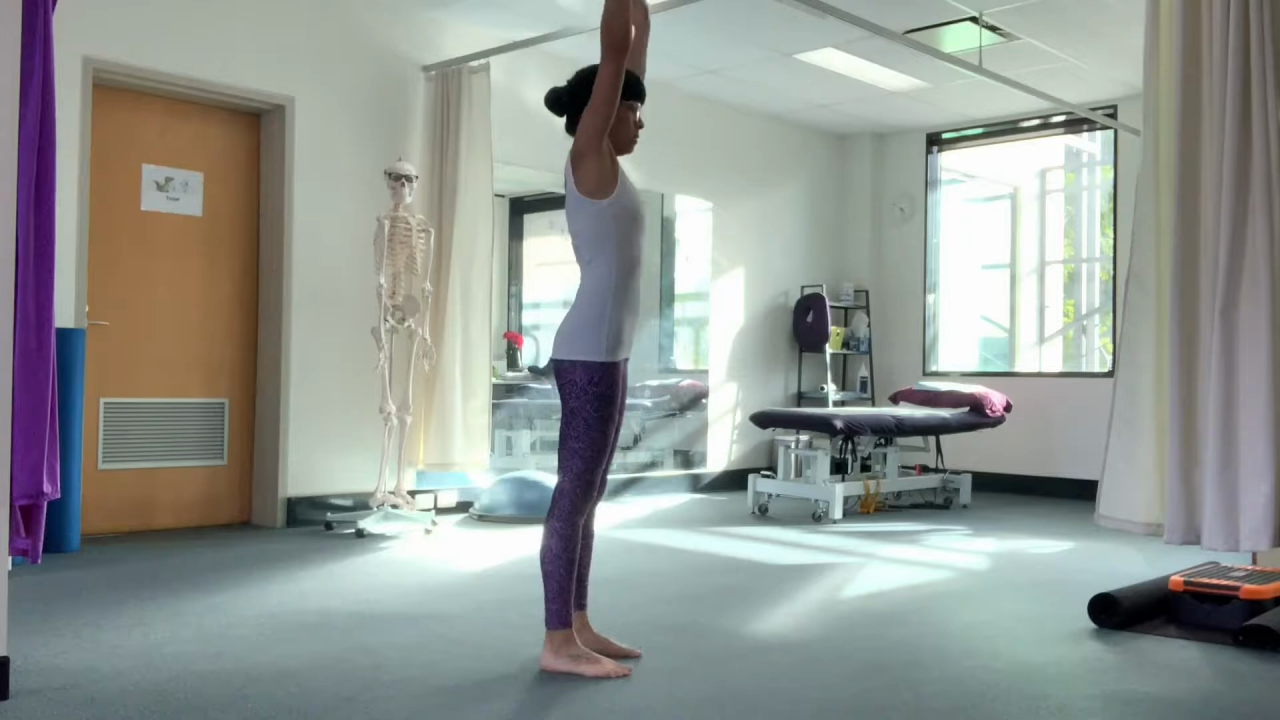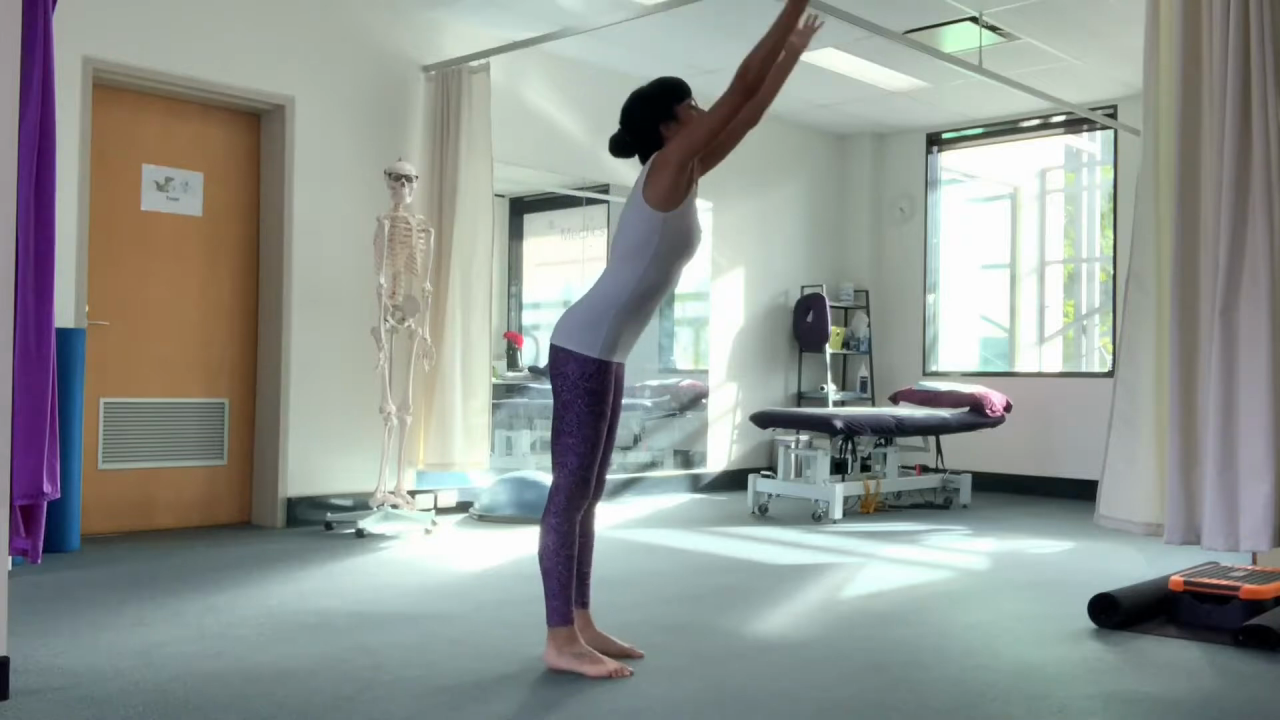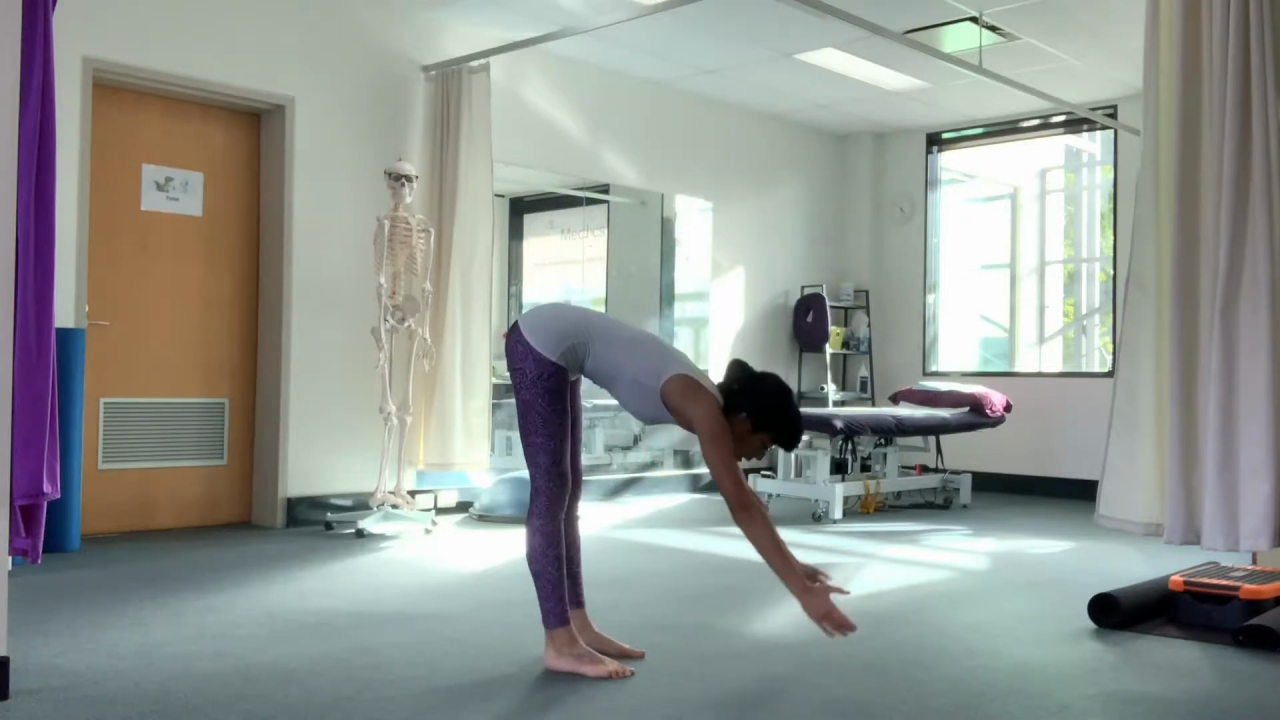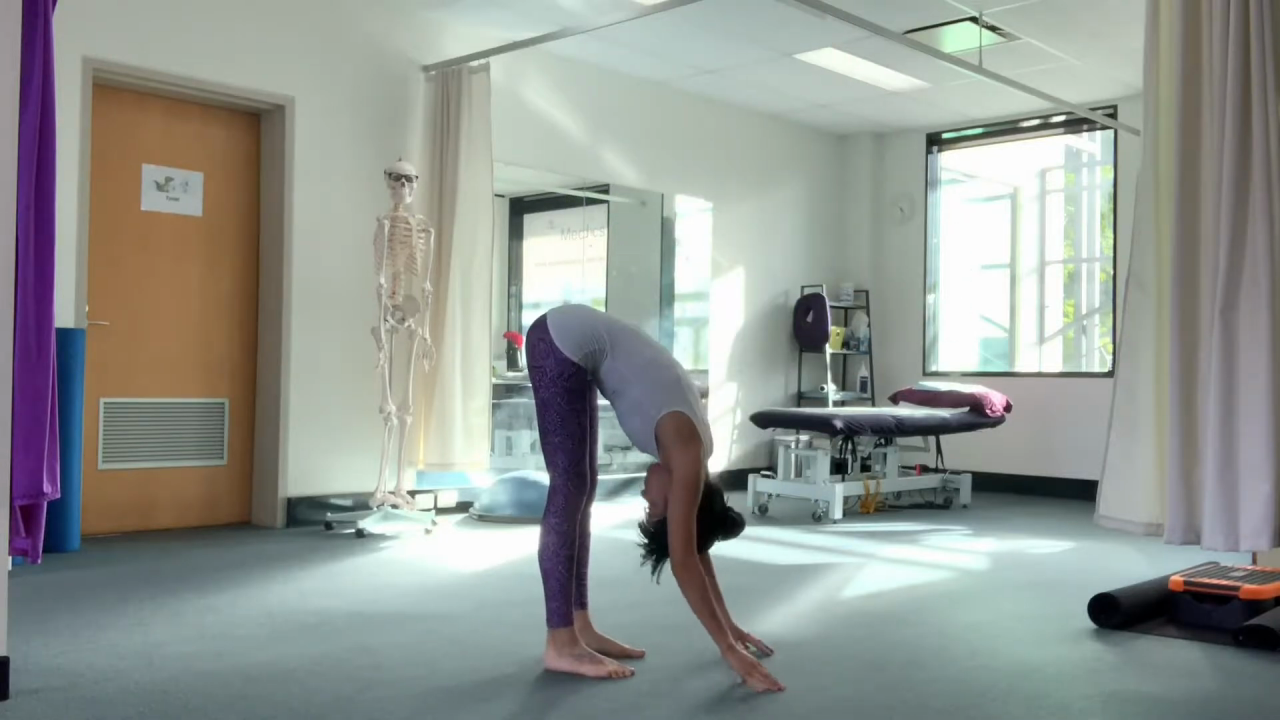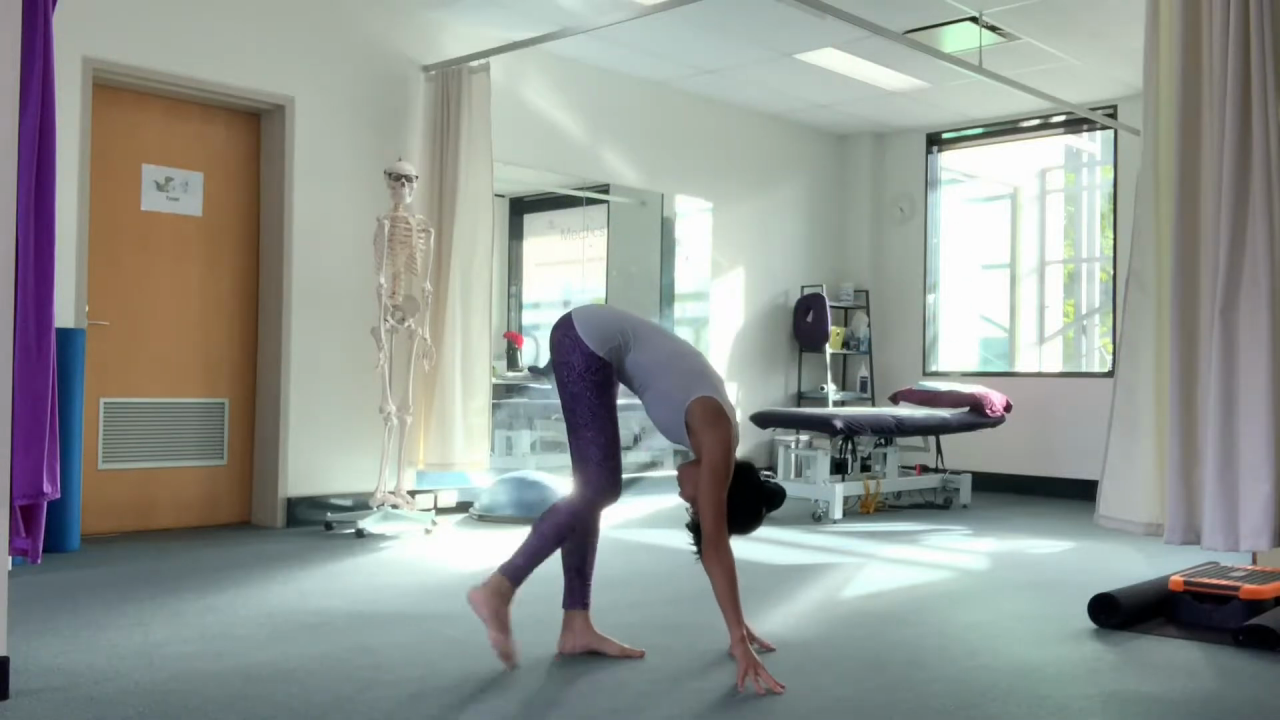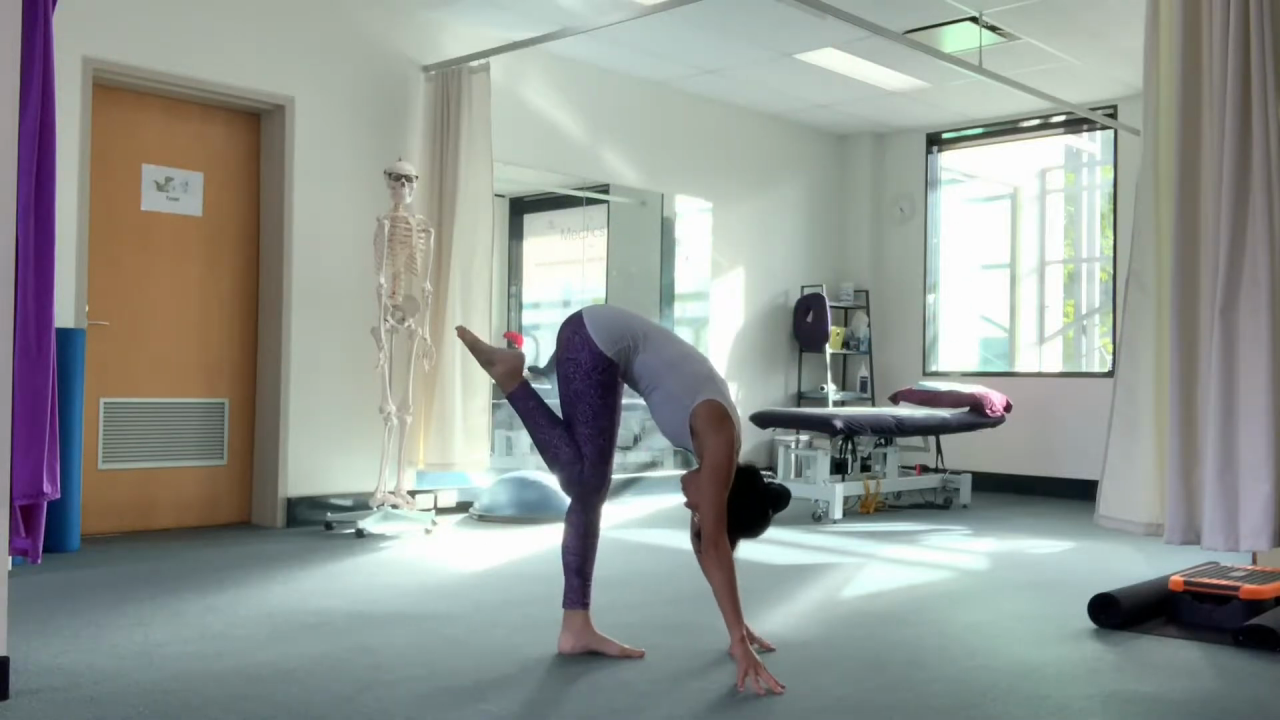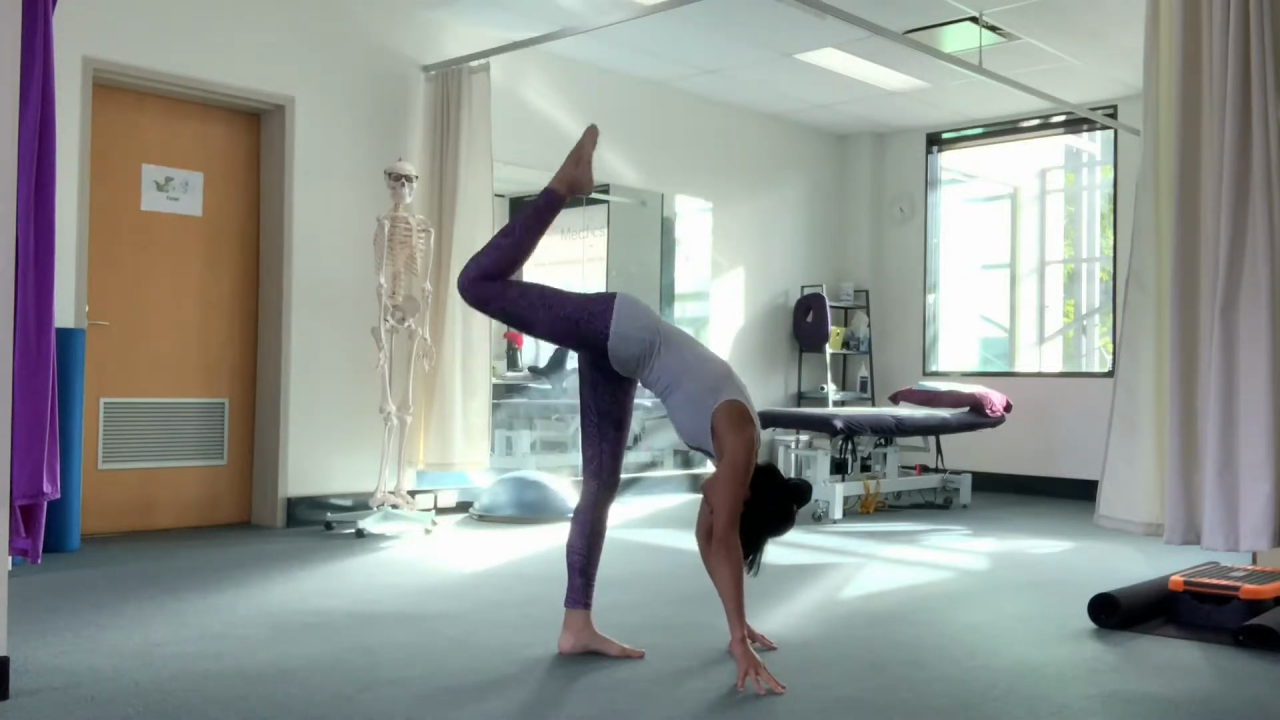
dt=0.7s
person 1, frame 1
left shoulder: (601, 164)
right shoulder: (587, 156)
left elbow: (629, 66)
right elbow: (613, 56)
left hip: (602, 352)
right hip: (590, 353)
left knee: (586, 497)
right knee: (574, 497)
left ankle: (577, 628)
right ankle: (558, 644)
person 1, frame 2
left shoulder: (680, 175)
right shoulder: (667, 171)
left elbow: (745, 112)
right elbow: (739, 94)
left hip: (600, 349)
right hip: (585, 347)
left knee: (584, 494)
right knee: (570, 492)
left ankle: (579, 625)
right ankle: (560, 641)
person 1, frame 3
left shoulder: (711, 406)
right shoulder: (704, 408)
left elbow: (743, 500)
right elbow: (742, 506)
left wrist: (792, 568)
right wrist: (800, 589)
left hip: (556, 344)
right hip: (543, 342)
left knee: (566, 491)
right knee: (552, 492)
left ankle: (579, 627)
right ankle: (559, 646)
person 1, frame 4
left shoulder: (688, 448)
right shoulder: (686, 452)
left elbow: (693, 549)
right elbow: (684, 561)
left wrist: (727, 623)
right wrist: (729, 650)
left hip: (575, 343)
right hip: (565, 341)
left knee: (581, 491)
right knee: (570, 493)
left ankle: (579, 628)
right ankle: (561, 645)
person 1, frame 5
left shoulder: (717, 431)
right shoulder: (716, 440)
left elbow: (713, 540)
right elbow: (713, 542)
left wrist: (737, 626)
right wrist: (739, 640)
left hip: (589, 342)
right hip: (586, 338)
left knee: (594, 488)
right knee: (598, 490)
left ankle: (576, 628)
right ankle: (497, 590)
person 1, frame 6
left shoulder: (716, 438)
right shoulder: (719, 437)
left elbow: (706, 541)
right elbow: (714, 543)
left wrist: (739, 628)
right wrist: (739, 639)
left hip: (604, 345)
right hip: (596, 337)
left knee: (590, 490)
right knee: (585, 483)
left ankle: (577, 628)
right ankle: (511, 377)
person 1, frame 7
left shoulder: (734, 442)
right shoulder: (737, 442)
left elbow: (715, 540)
right elbow: (723, 540)
left wrist: (736, 624)
right wrist: (737, 637)
left hip: (618, 353)
right hip: (617, 330)
left knee: (600, 490)
right knee: (478, 285)
left ankle: (577, 627)
